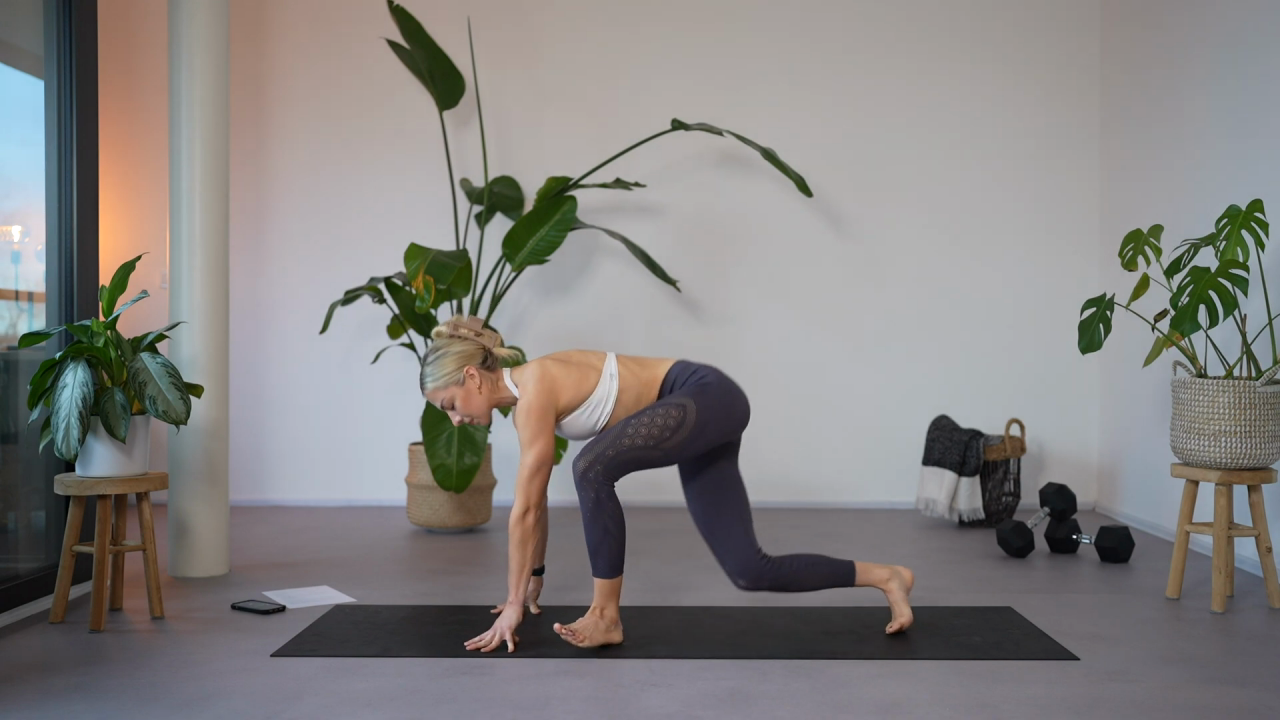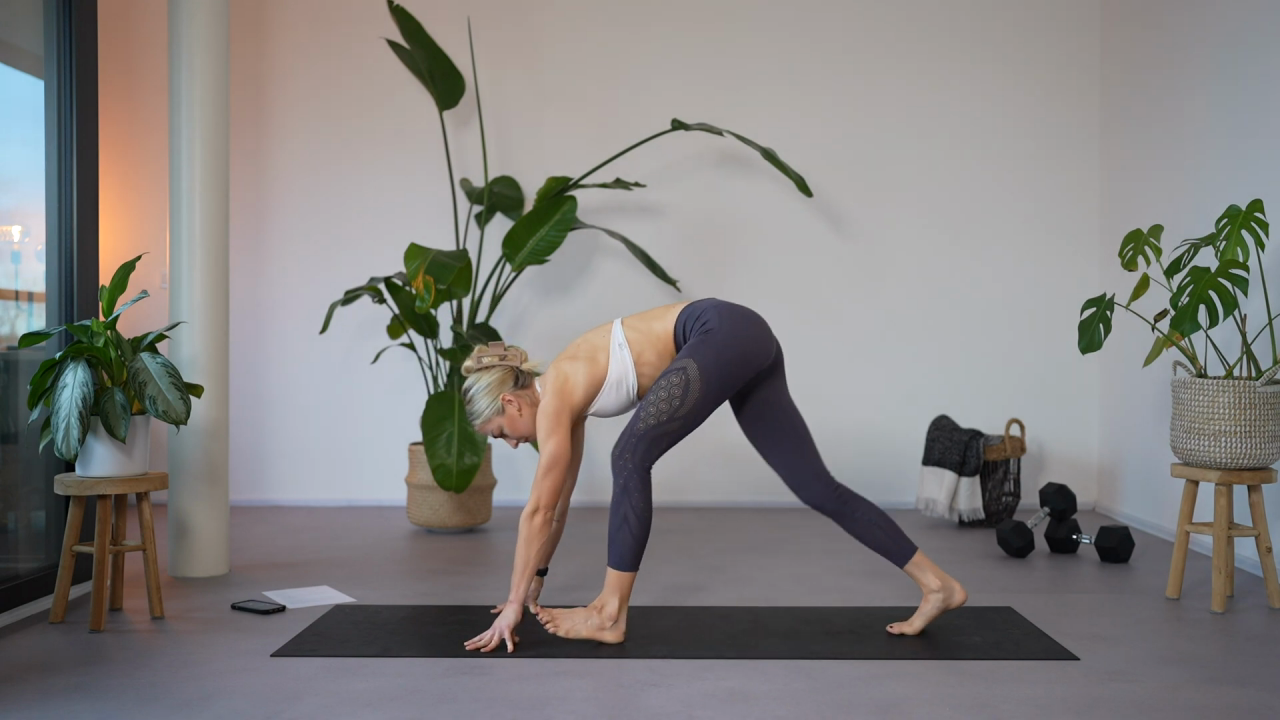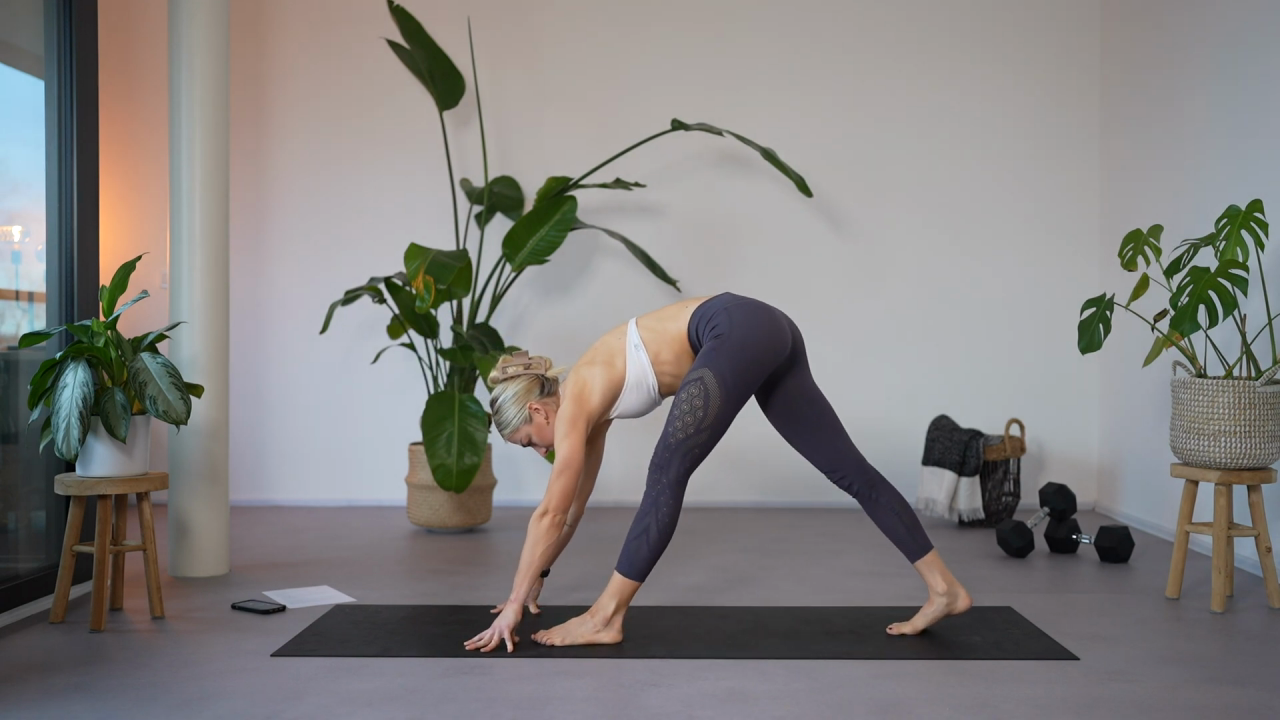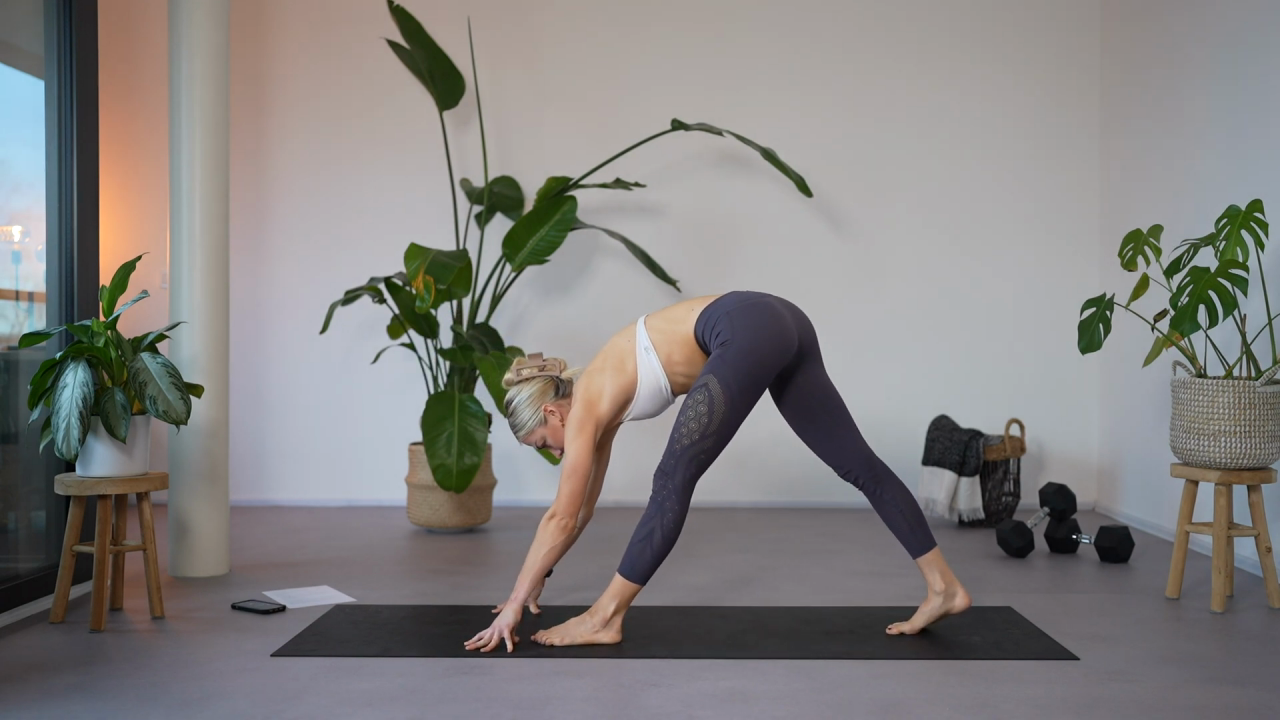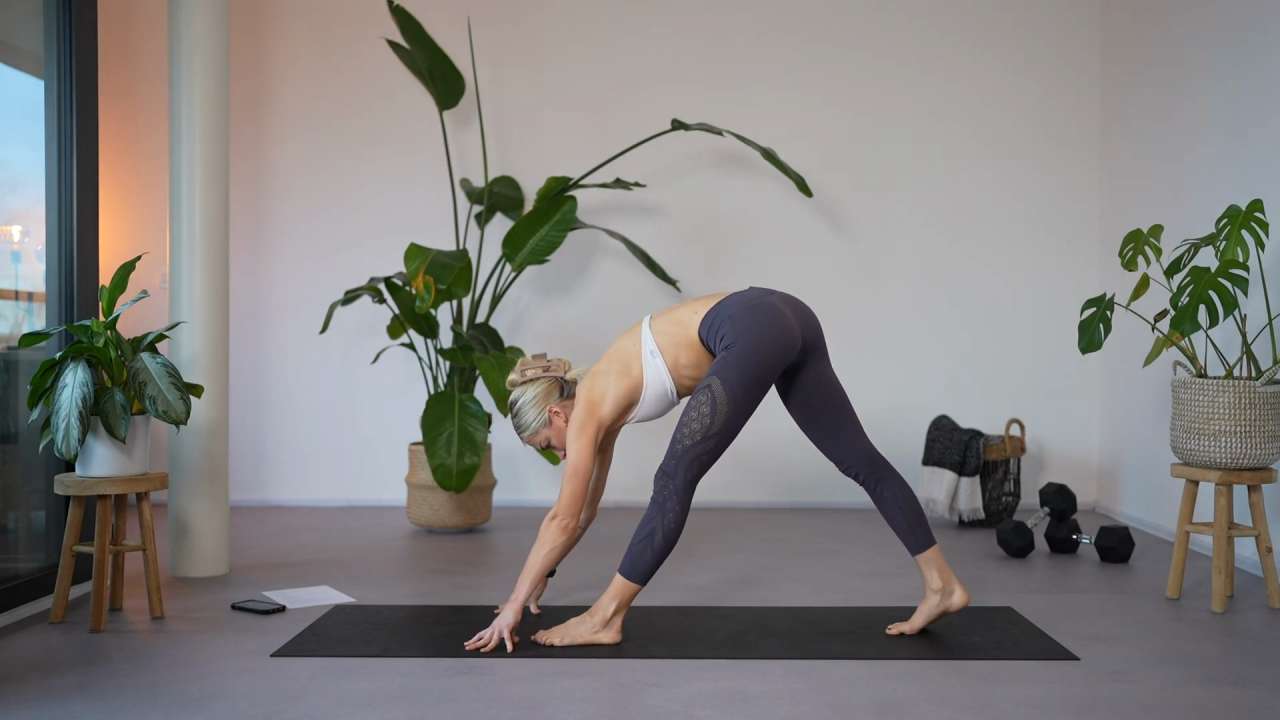
dt=0.5s
person 1, frame 1
left shoulder: (533, 390)
right shoulder: (523, 401)
left elbow: (523, 510)
right elbow: (535, 503)
left wrist: (514, 606)
right wrist: (532, 576)
left hip: (707, 400)
right hip: (693, 415)
left knee: (591, 468)
right knee: (749, 571)
left ankle: (606, 615)
right ankle: (884, 577)
person 1, frame 2
left shoulder: (554, 396)
right shoulder: (567, 395)
left elbow: (538, 510)
right elbow: (559, 501)
left wrist: (514, 603)
right wrist: (535, 575)
left hip: (725, 333)
right hip: (744, 342)
left knee: (631, 457)
right knee: (814, 486)
left ankle: (609, 613)
right ankle: (936, 584)
person 1, frame 3
left shoulder: (574, 402)
right shoulder: (589, 400)
left elbow: (550, 513)
right elbow: (574, 506)
left wrist: (515, 601)
right wrist: (536, 577)
left hip: (739, 331)
right hip: (766, 331)
left knee: (667, 473)
right knee: (848, 469)
left ankle: (605, 617)
right ankle: (944, 588)
person 1, frame 4
left shoulder: (585, 406)
right shoulder: (600, 399)
left elbow: (561, 517)
right elbow: (583, 509)
left wrist: (516, 601)
right wrist: (538, 577)
left hip: (748, 330)
right hip: (778, 323)
left knee: (673, 479)
right knee: (856, 464)
left ankle: (604, 618)
right ankle: (943, 587)
person 1, frame 5
left shoulder: (587, 408)
right shoulder: (601, 400)
left elbow: (563, 518)
right elbow: (585, 510)
left wrist: (516, 602)
right wrist: (540, 578)
left hip: (753, 329)
right hip: (784, 317)
left knee: (676, 478)
right knee: (860, 460)
left ankle: (605, 618)
right ankle: (942, 585)
